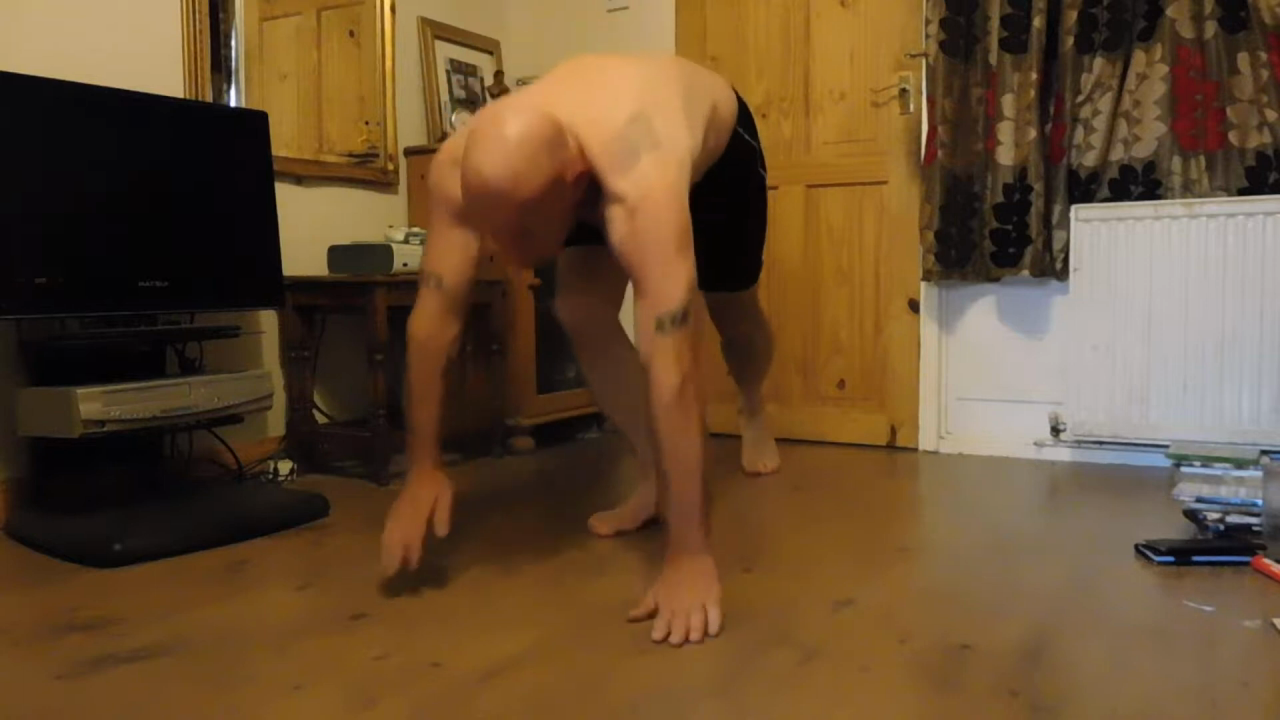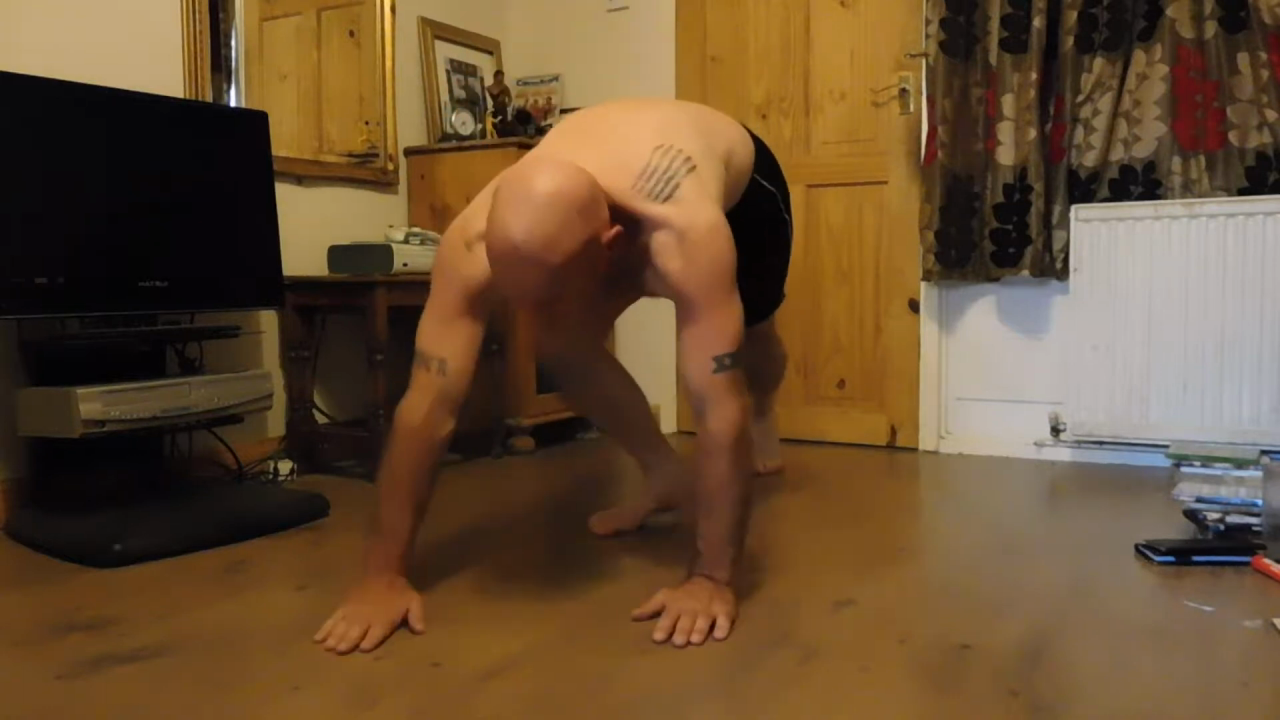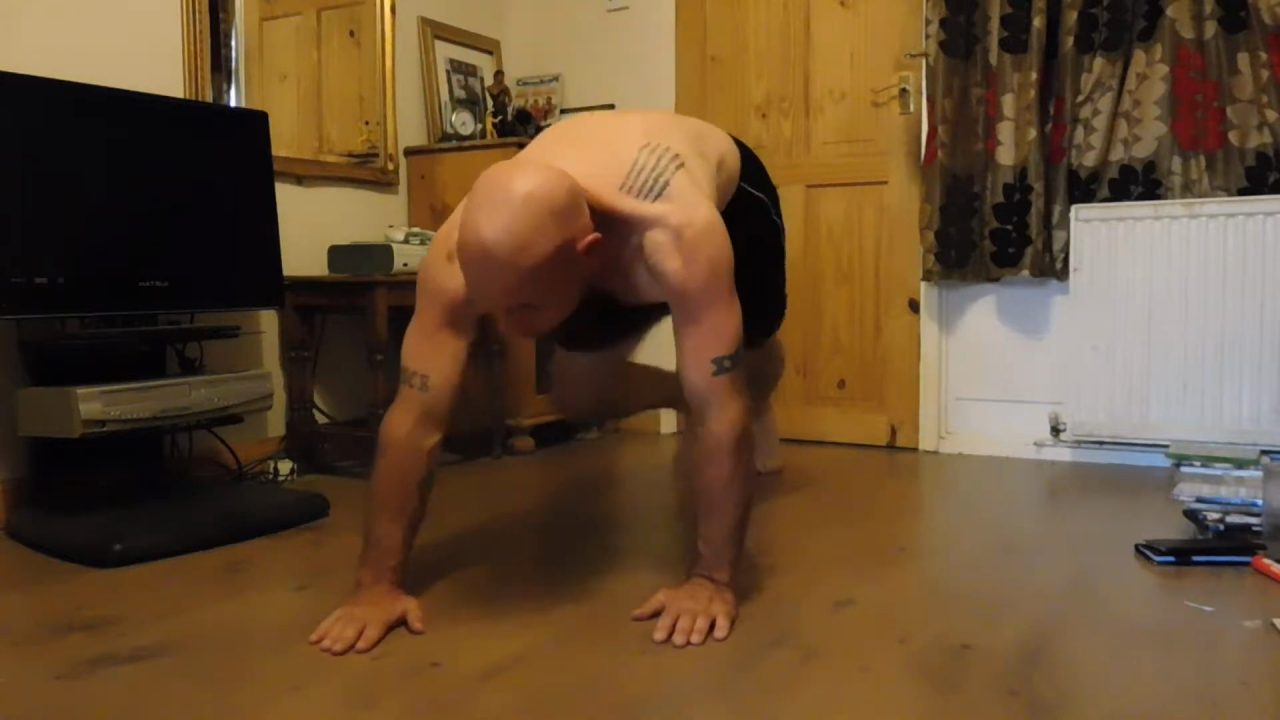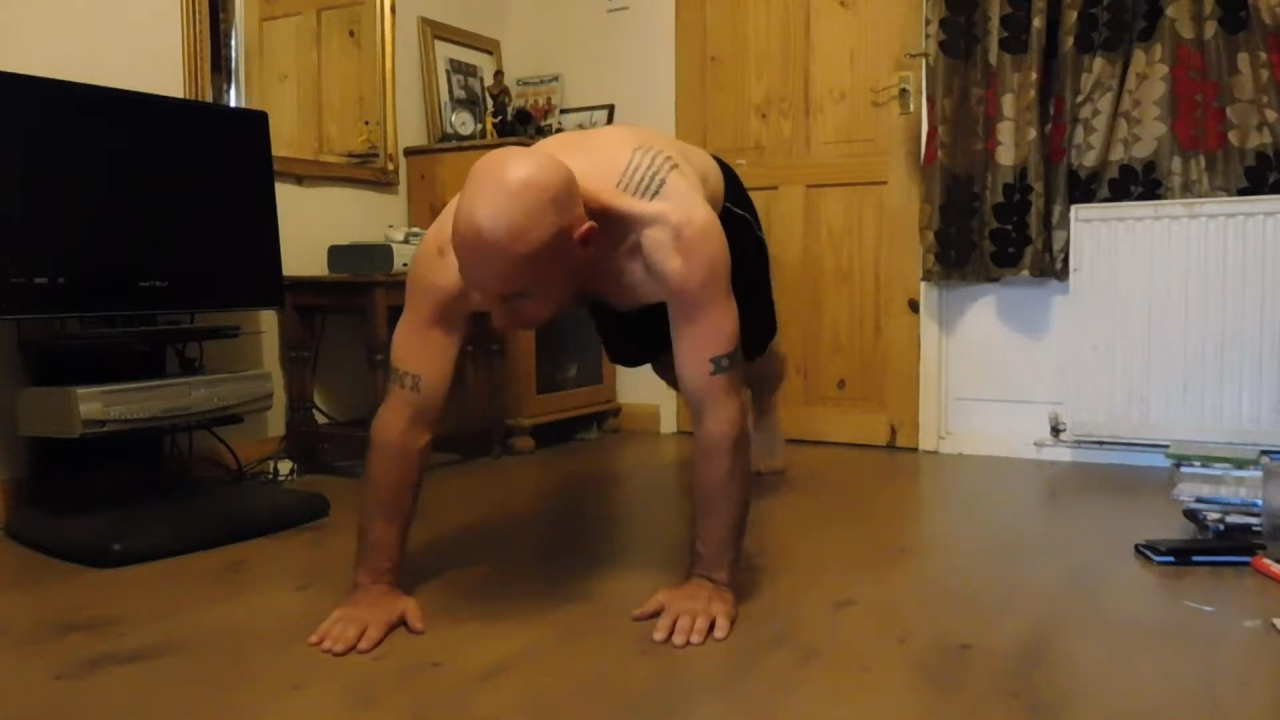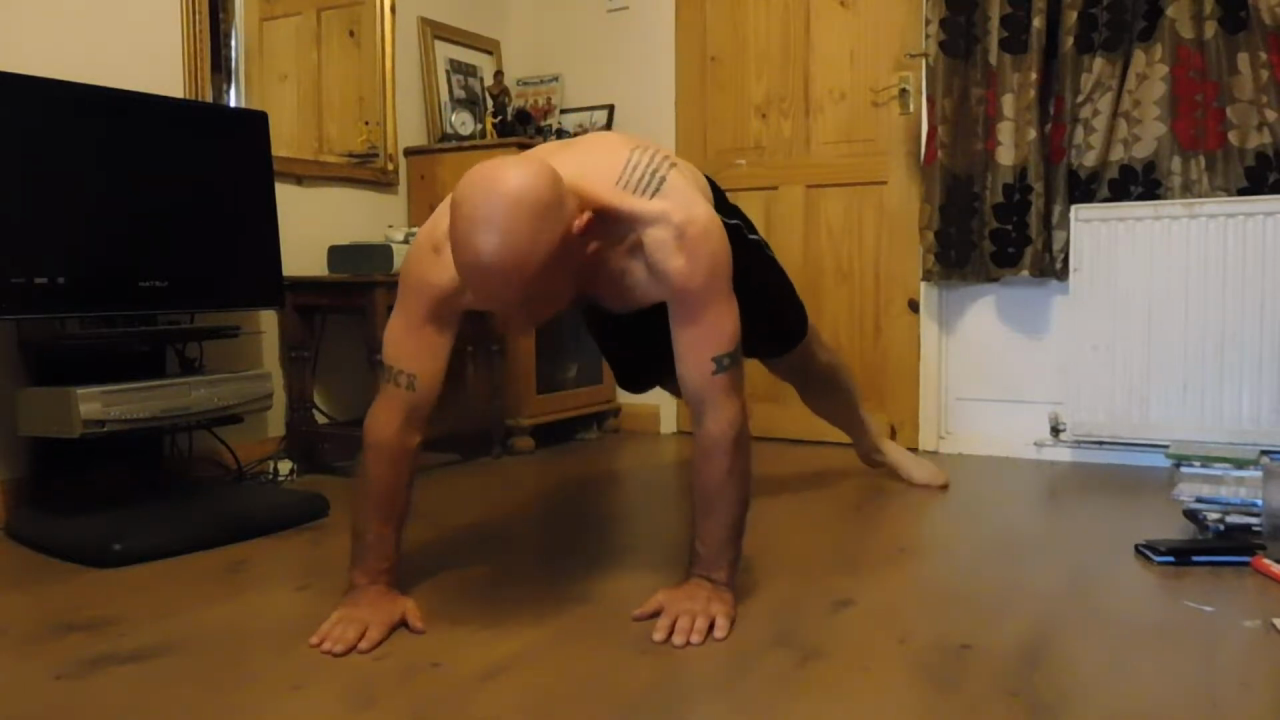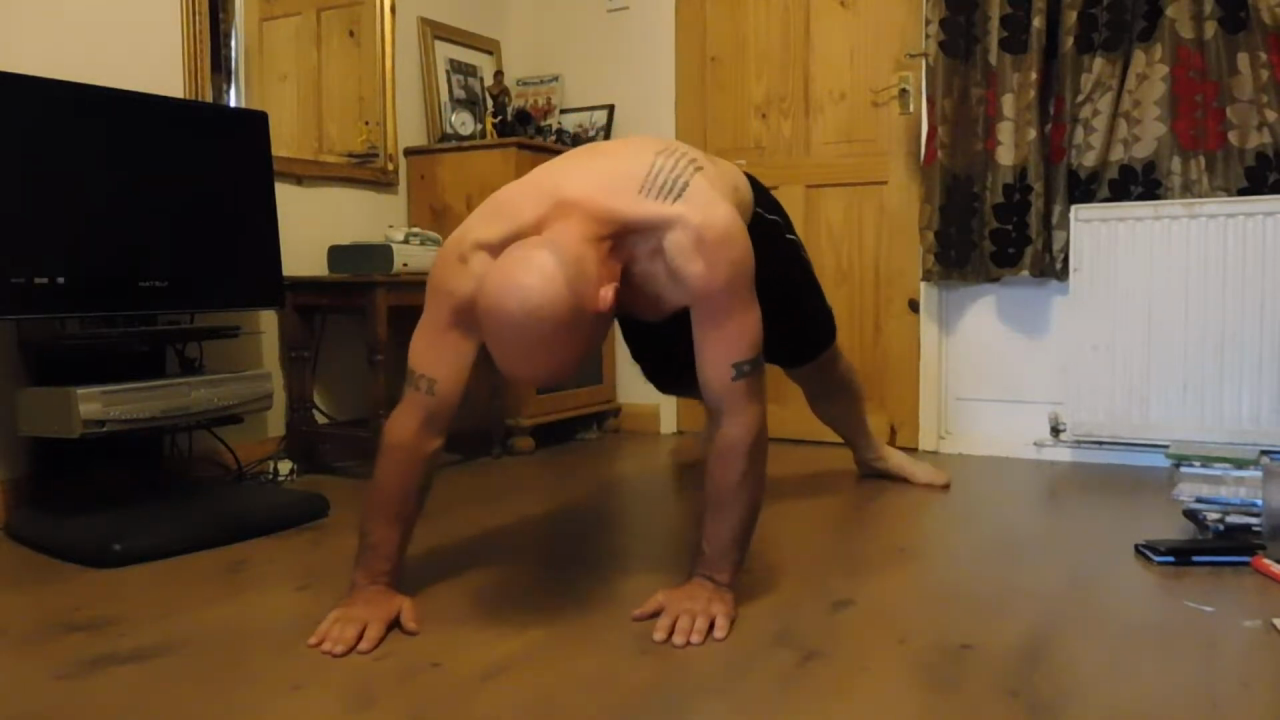
dt=0.5s
person 1, frame 1
left shoulder: (638, 190)
right shoulder: (462, 166)
left elbow: (674, 371)
right elbow: (433, 317)
left wrist: (692, 557)
right wrist: (423, 471)
left hip: (717, 137)
left knee: (732, 307)
right knee: (580, 315)
left ankle: (756, 417)
right ankle: (662, 480)
person 1, frame 2
left shoulder: (682, 234)
right shoulder: (477, 243)
left elbow: (718, 411)
right elbow: (426, 409)
left wrist: (711, 578)
right wrist: (383, 572)
left hip: (739, 179)
right hip: (612, 179)
left knee: (748, 334)
right knee: (563, 349)
left ankle: (764, 418)
right ankle: (666, 475)
person 1, frame 3
left shoulder: (678, 234)
right shoulder: (465, 248)
left elbow: (722, 413)
right elbow: (415, 418)
left wrist: (711, 579)
right wrist: (378, 581)
left hip: (727, 191)
left knee: (753, 342)
right knee: (580, 393)
left ankle: (761, 413)
right ankle: (688, 397)
person 1, frame 4
left shoulder: (676, 234)
right shoulder: (452, 249)
left elbow: (715, 413)
right elbow: (405, 418)
left wrist: (711, 578)
right wrist: (374, 581)
left hip: (715, 205)
left knee: (750, 357)
right knee: (673, 369)
left ankle: (765, 414)
person 1, frame 5
left shoulder: (679, 233)
right shoulder: (444, 249)
left elbow: (719, 411)
right elbow: (396, 415)
left wrist: (711, 579)
right wrist: (371, 581)
left hip: (691, 239)
left knee: (797, 357)
right knee: (676, 381)
left ankle: (871, 443)
person 1, frame 6
left shoulder: (700, 236)
right shoulder: (474, 258)
left elbow: (740, 415)
right elbow: (418, 420)
left wrist: (713, 579)
right wrist: (374, 581)
left hip: (746, 224)
right hip: (635, 261)
left knee: (815, 361)
right knee: (682, 383)
left ankle: (869, 451)
right ankle: (711, 441)
